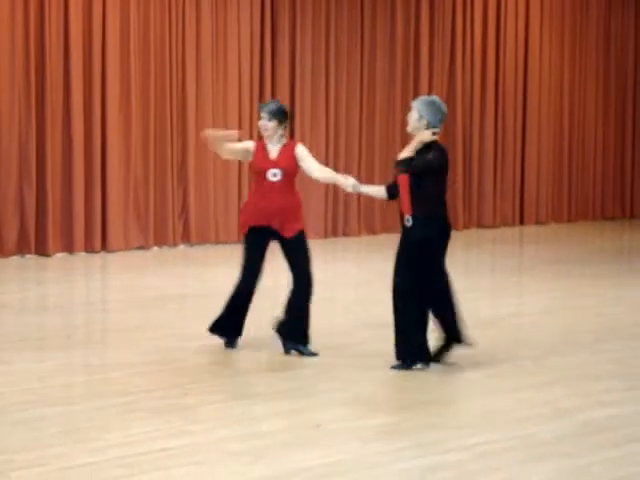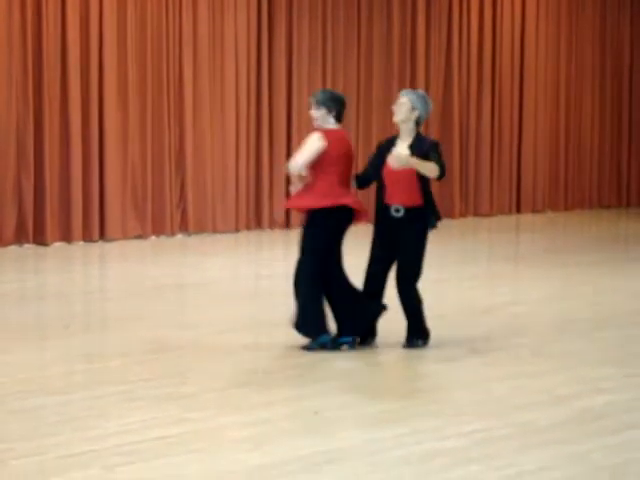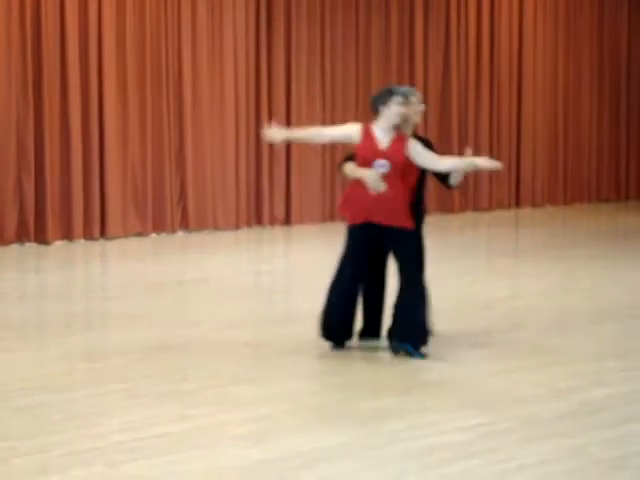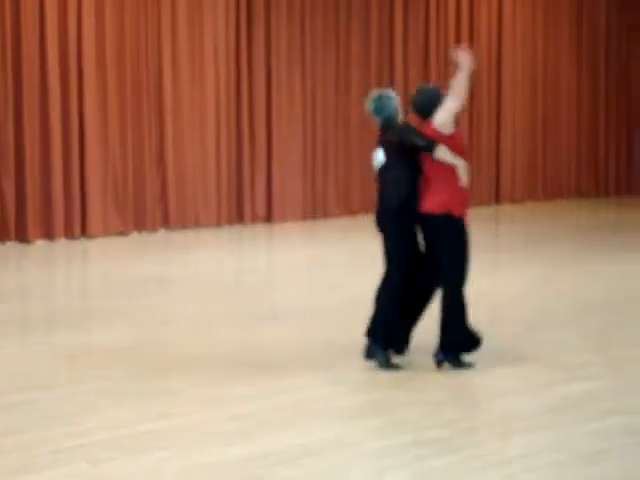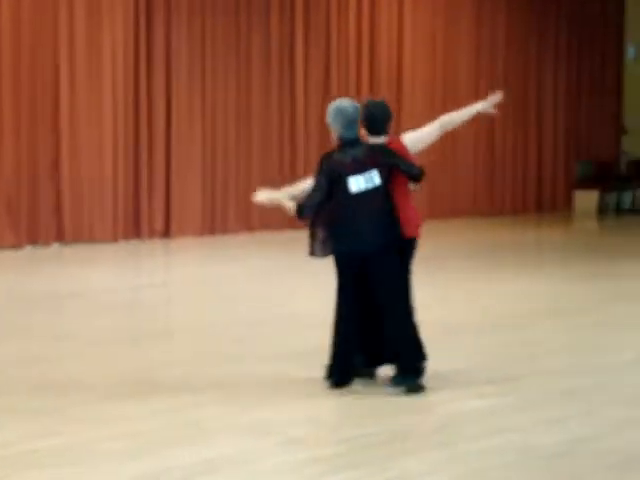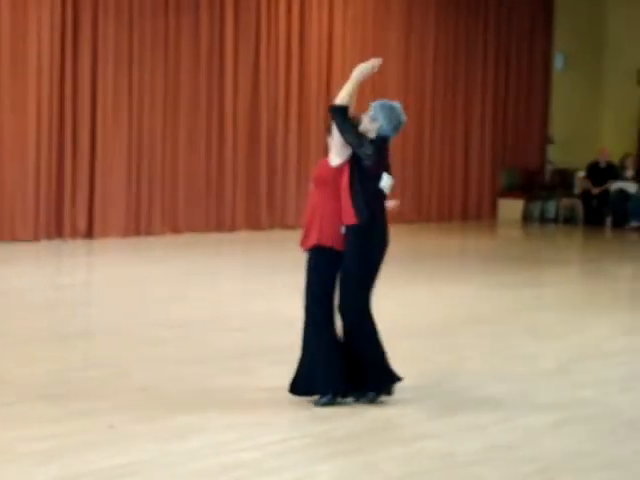
dt=0.5s
person 1, frame 1
left shoulder: (436, 153)
right shoulder: (416, 150)
left elbow: (402, 165)
right elbow: (394, 190)
left wrist: (418, 142)
right wrist: (360, 188)
left hip: (430, 229)
right hip: (412, 228)
left knee: (429, 288)
right knee: (404, 287)
right ankle: (413, 351)
person 1, frame 2
left shoulder: (427, 146)
right shoulder: (385, 146)
left elbow: (437, 173)
right elbow: (364, 178)
left wrist: (411, 161)
left hip: (415, 219)
right hip: (387, 218)
left knee: (406, 279)
right knee: (375, 275)
left ankle: (418, 333)
right ankle: (366, 331)
person 1, frame 3
left shoulder: (423, 146)
left elbow: (449, 180)
right elbow: (347, 165)
right wrist: (364, 172)
left hip: (410, 218)
right knee: (373, 271)
right ankle: (370, 330)
person 1, frame 4
left shoulder: (386, 141)
right shoulder: (401, 133)
right elbow: (426, 144)
right wrist: (458, 163)
left hip: (395, 215)
right hip: (397, 217)
left knee: (410, 272)
right knee: (399, 274)
left ankle: (384, 338)
right ankle: (379, 342)
person 1, frame 5
left shoulder: (331, 163)
right shoulder: (379, 152)
left elbow: (310, 209)
right elbow: (417, 174)
left wrist: (289, 203)
right wrist: (390, 183)
left hip: (350, 243)
right hip: (385, 239)
left knee: (348, 304)
right knee: (394, 302)
left ankle: (341, 372)
right ankle: (410, 370)
person 1, frame 6
left shoulder: (370, 151)
right shoulder: (376, 152)
left elbow: (338, 112)
left wrist: (357, 76)
left hip: (363, 237)
right hip: (371, 236)
left knee: (353, 307)
right knee: (355, 306)
left ankle: (379, 379)
right ankle: (362, 378)
person 2, frame 1
left shoulder: (296, 149)
right shoulder: (251, 148)
left elbow: (316, 170)
right elbow: (225, 151)
left wrist: (341, 179)
right wrist: (216, 138)
left hip: (288, 219)
right hip: (257, 219)
left knee: (303, 277)
right knee: (249, 276)
left ankle: (293, 336)
right ankle: (229, 329)
person 2, frame 2
left shoulder: (319, 137)
right shoulder: (343, 139)
left elbow: (295, 167)
left wrist: (300, 181)
right wrist: (309, 180)
left hip: (322, 206)
right hip: (342, 205)
left knee: (309, 270)
right knee: (330, 269)
left ankle: (320, 332)
right ankle: (348, 329)
person 2, frame 3
left shoulder: (408, 144)
right shoulder: (359, 132)
left elbow: (438, 162)
right elbow: (324, 133)
left wrist: (473, 162)
right wrist: (287, 134)
left hip: (398, 216)
right hip: (363, 214)
left knee: (412, 273)
right knee: (351, 271)
left ankle: (404, 338)
right ankle: (337, 331)
person 2, frame 4
left shoulder: (434, 134)
right shoulder: (441, 126)
right elbow: (456, 99)
left hip: (436, 210)
right hip: (445, 211)
left knee: (435, 277)
right knee: (453, 279)
right ankle: (451, 348)
person 2, frame 5
right shoulder: (402, 145)
right elbow: (441, 125)
left wrist: (279, 194)
right wrist: (479, 107)
right hip: (406, 231)
left knee: (367, 294)
left ankle: (369, 361)
person 2, frame 6
left shoulder: (339, 157)
right shoulder: (347, 163)
left hip: (326, 242)
right hip: (330, 242)
left knee: (317, 311)
right knee: (320, 310)
left ankle: (330, 384)
right ankle: (337, 378)
